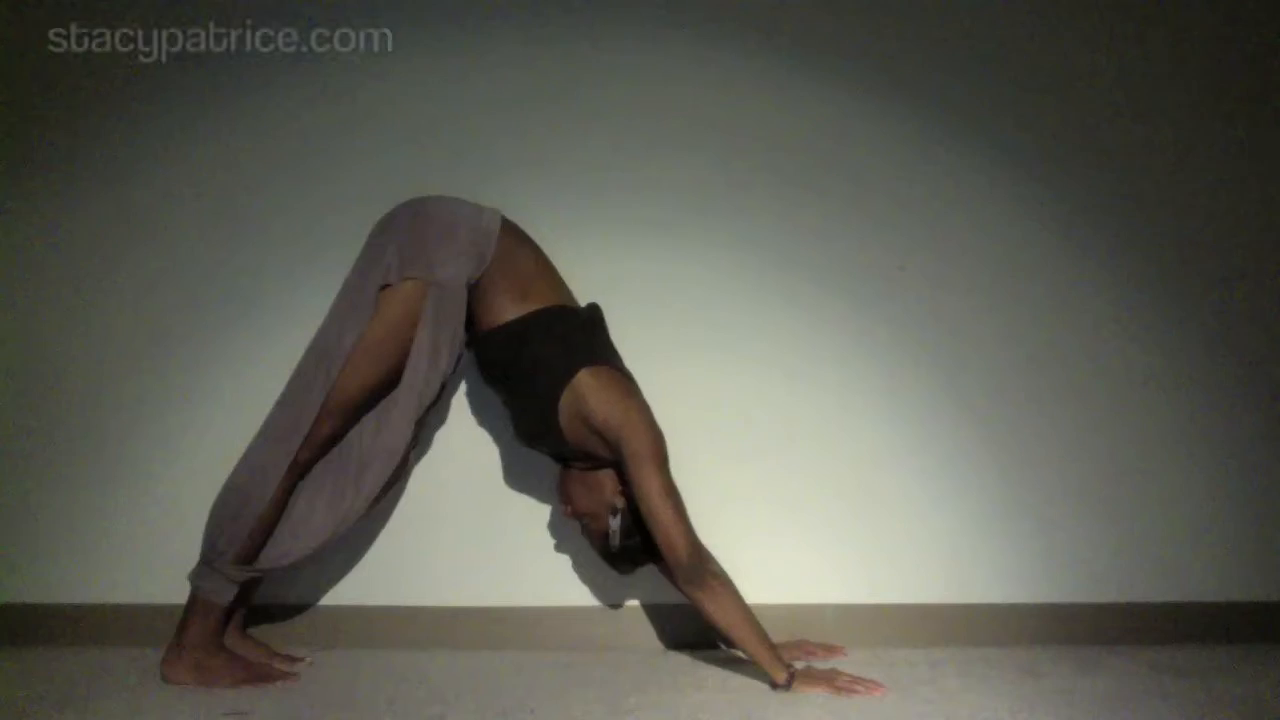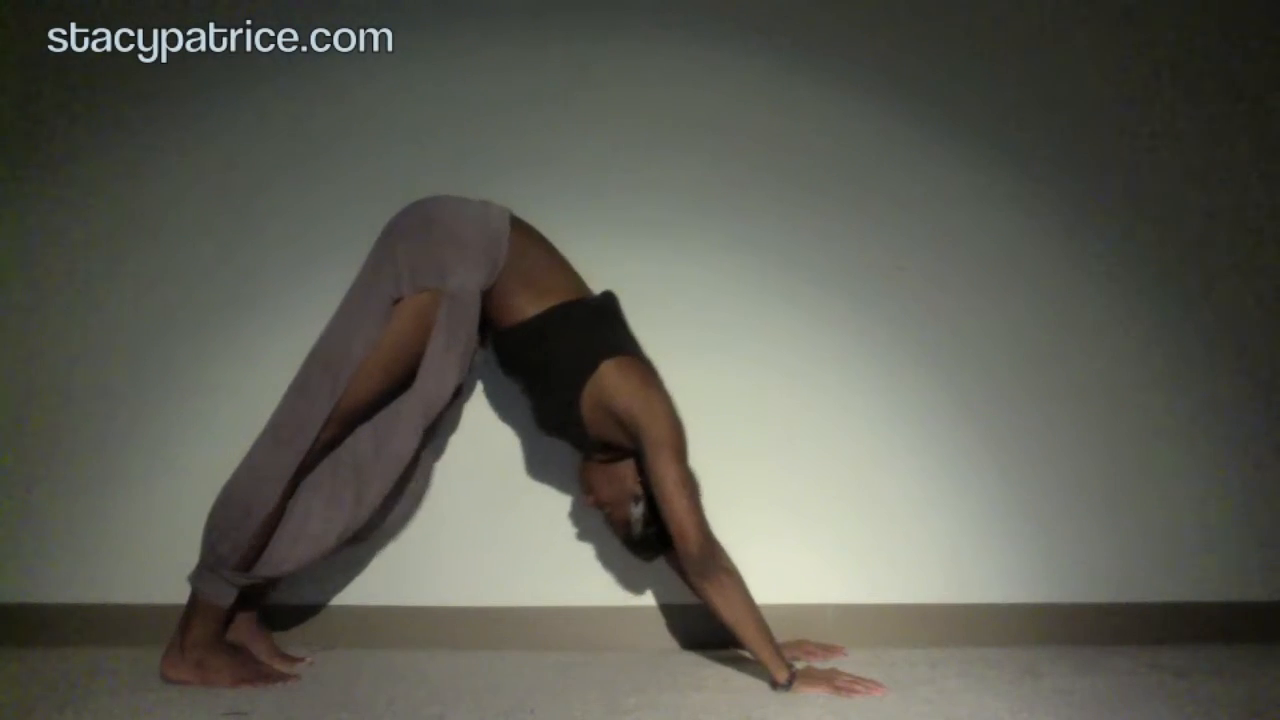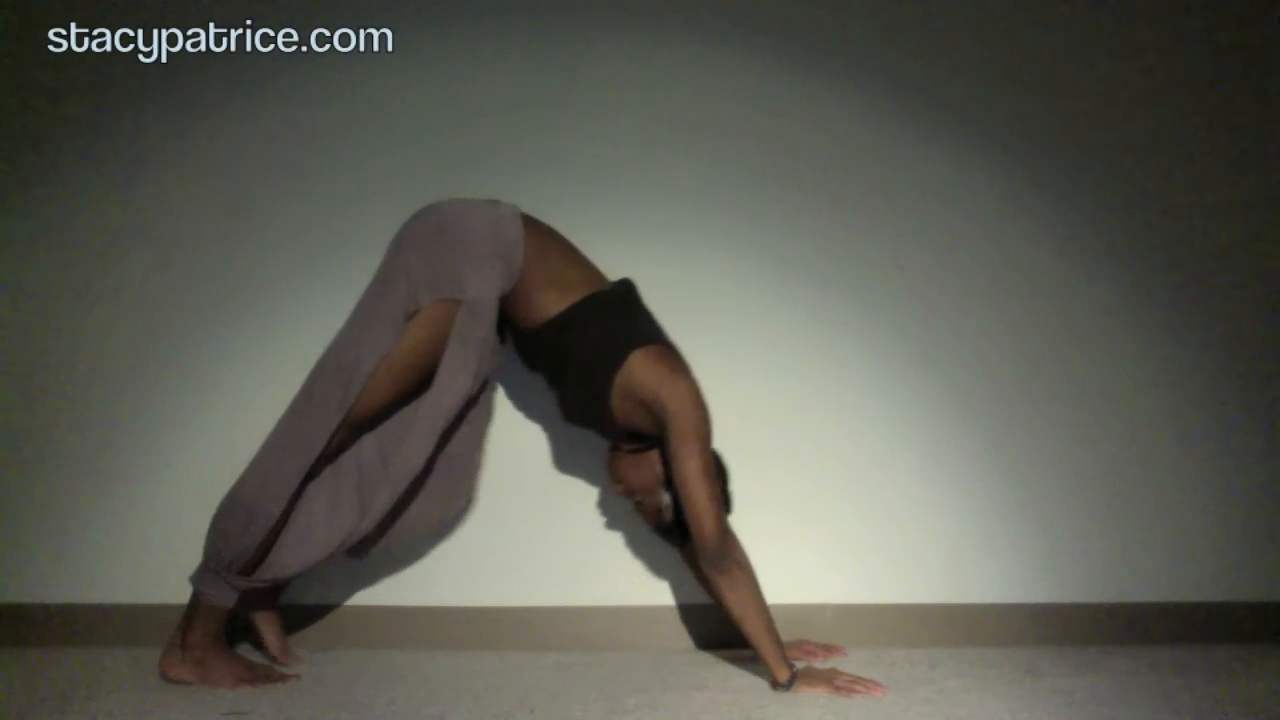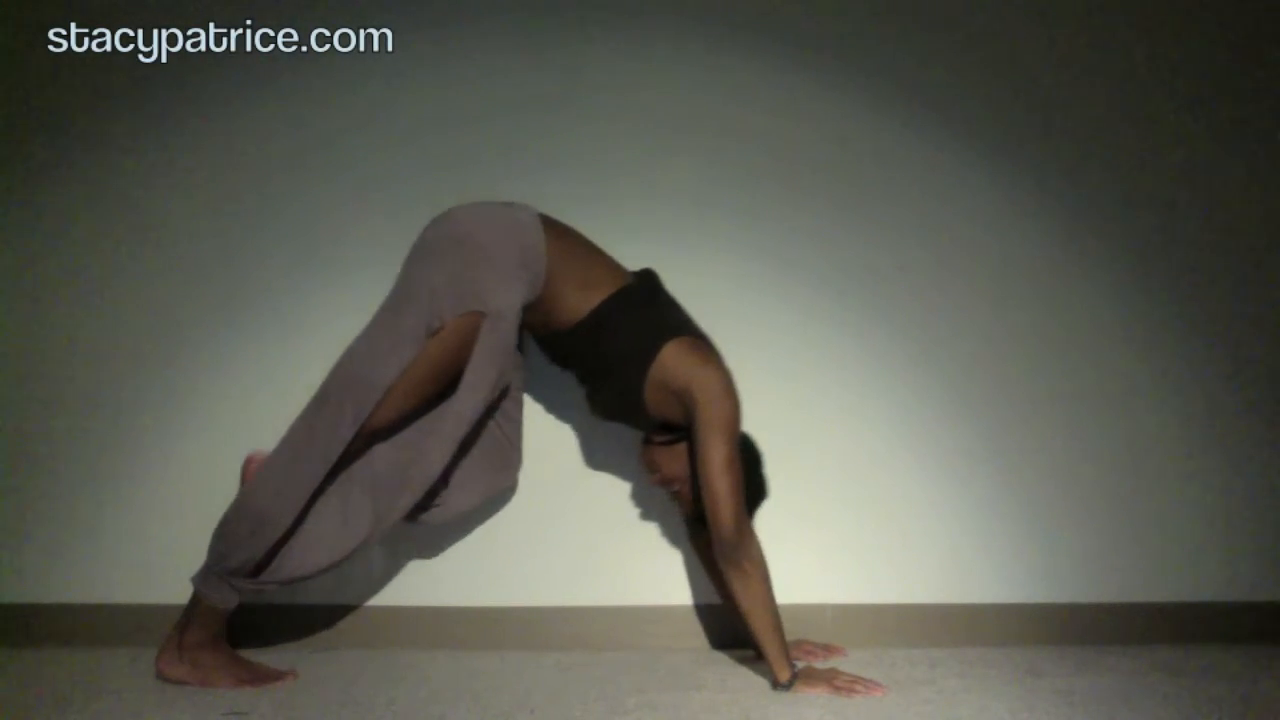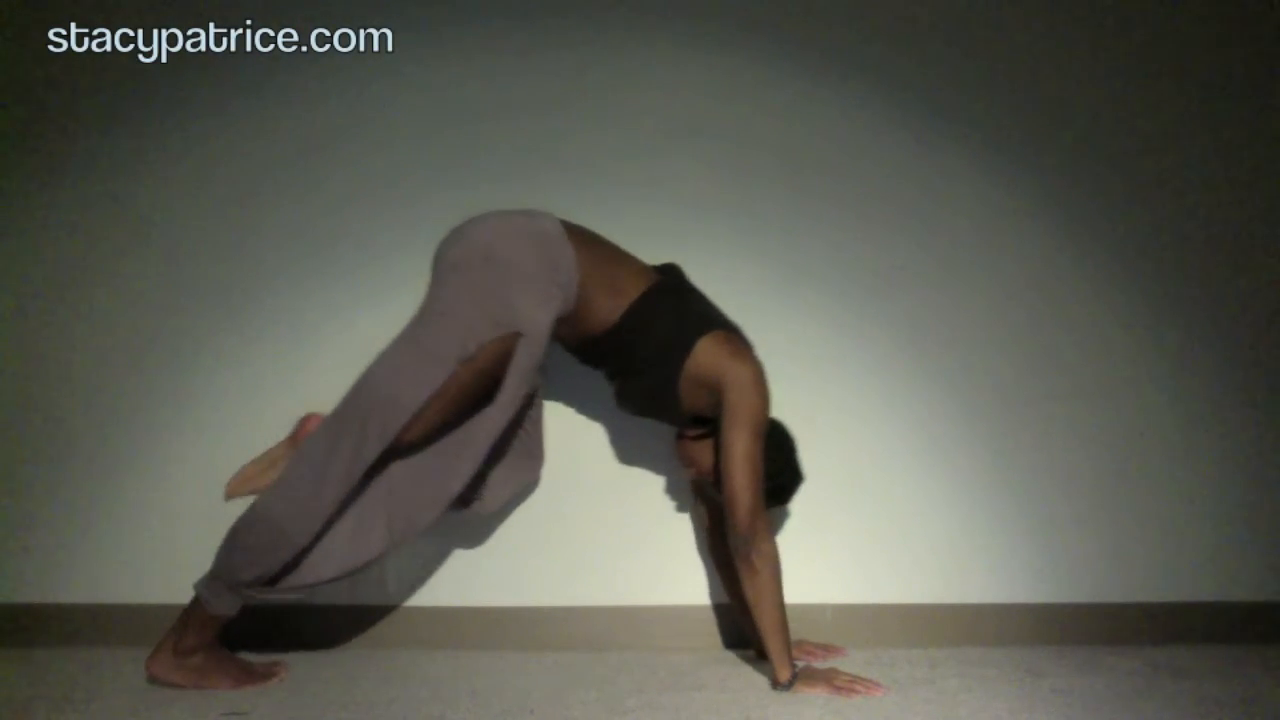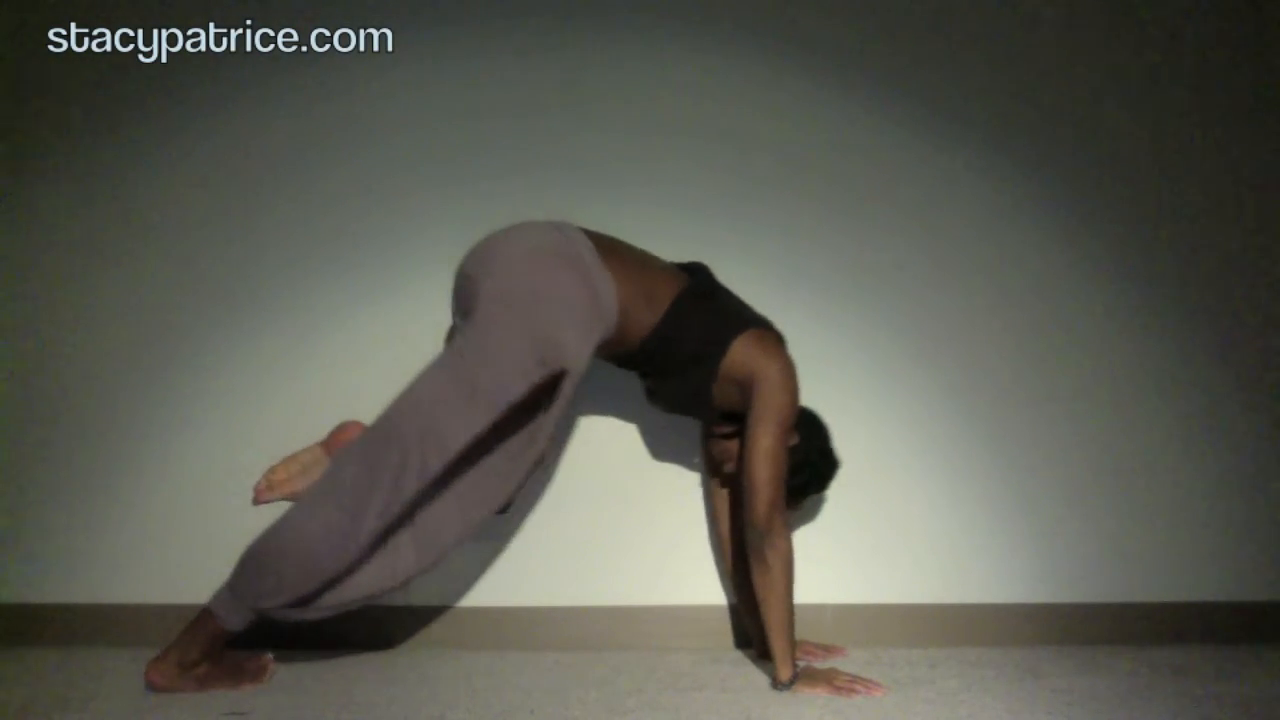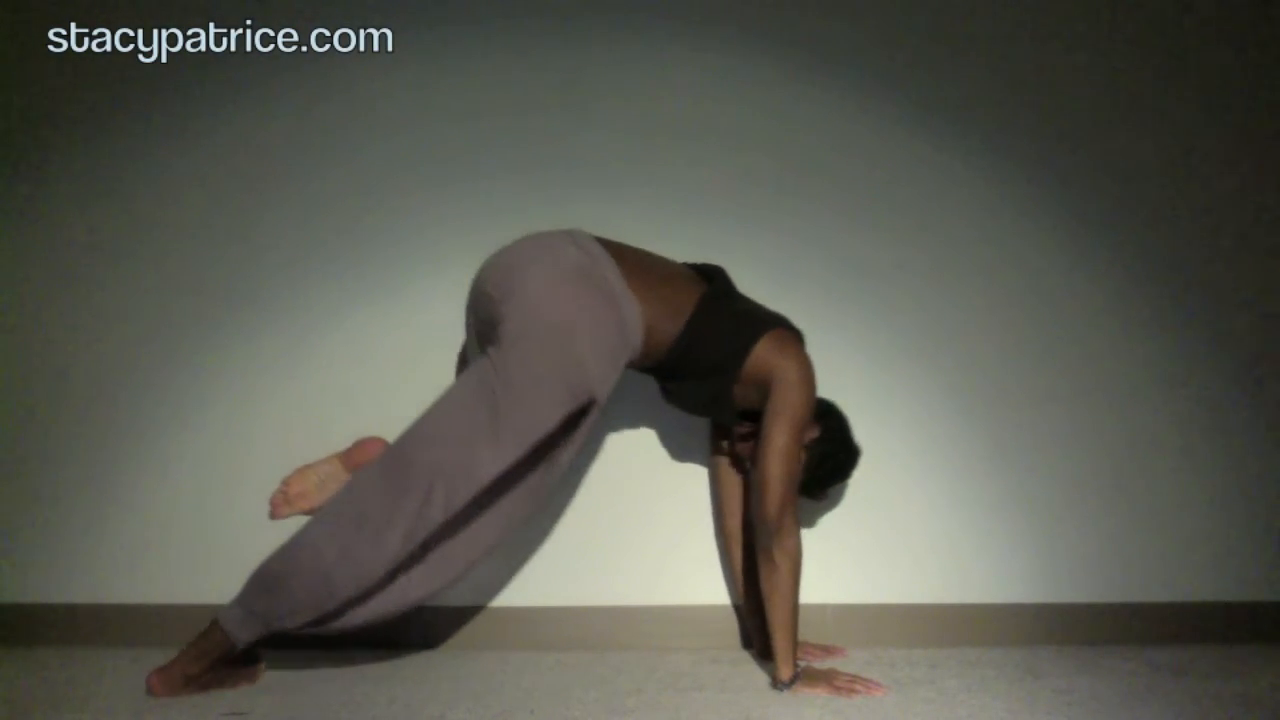
dt=0.4s
person 1, frame 1
left shoulder: (599, 436)
right shoulder: (621, 426)
left elbow: (685, 564)
right elbow: (690, 562)
left wrist: (770, 654)
right wrist: (782, 672)
left hip: (454, 274)
right hip: (438, 249)
left knee: (359, 463)
right knee: (311, 439)
left ankle: (228, 622)
right ankle: (196, 641)
person 1, frame 2
left shoulder: (611, 424)
right shoulder: (644, 416)
left elbow: (694, 555)
right elbow: (700, 554)
left wrist: (769, 649)
right wrist: (782, 671)
left hip: (463, 276)
right hip: (451, 253)
left knee: (367, 461)
right knee: (314, 439)
left ankle: (239, 611)
right ankle: (197, 638)
person 1, frame 3
left shoulder: (642, 416)
right shoulder: (672, 403)
left elbow: (704, 547)
right elbow: (715, 547)
left wrist: (774, 647)
right wrist: (783, 672)
left hip: (476, 280)
right hip: (466, 256)
left knee: (414, 469)
right knee: (326, 439)
left ankle: (258, 585)
right ankle: (196, 639)
person 1, frame 4
left shoulder: (674, 405)
right shoulder: (704, 390)
left elbow: (712, 536)
right elbow: (732, 541)
left wrist: (772, 645)
right wrist: (784, 672)
left hip: (491, 279)
right hip: (486, 259)
left knee: (478, 470)
right knee: (345, 437)
left ankle: (282, 483)
right ankle: (193, 638)
person 1, frame 5
left shoulder: (702, 397)
right shoulder: (737, 382)
left elbow: (721, 525)
right elbow: (746, 533)
left wrist: (772, 641)
right wrist: (787, 671)
left hip: (513, 275)
right hip: (514, 270)
left knee: (497, 471)
right knee: (366, 454)
left ankle: (326, 448)
right ankle: (188, 642)
person 1, frame 6
left shoulder: (728, 389)
right shoulder: (769, 375)
left elbow: (729, 516)
right elbow: (763, 528)
left wrist: (769, 638)
right wrist: (788, 669)
left hip: (532, 266)
right hip: (548, 294)
left knee: (487, 475)
right knee: (400, 475)
left ankle: (361, 448)
right ankle: (191, 653)
person 1, frame 7
left shoulder: (739, 383)
right shoulder: (788, 372)
left elbow: (734, 517)
right elbow: (772, 527)
left wrist: (764, 634)
right wrist: (788, 670)
left hip: (536, 268)
right hip: (570, 318)
right knee: (423, 493)
left ankle: (375, 463)
right ankle: (204, 656)
